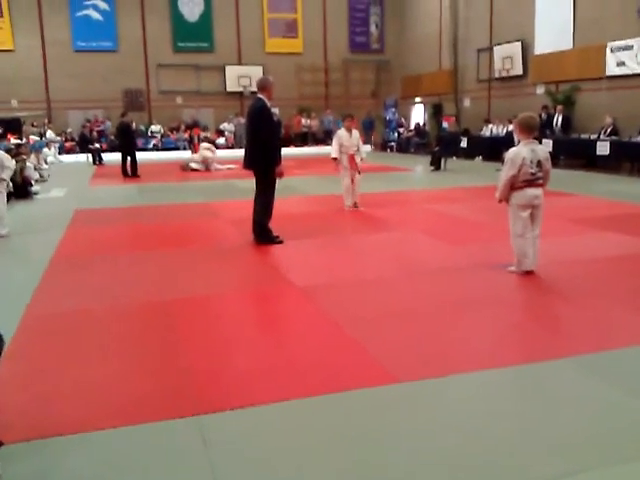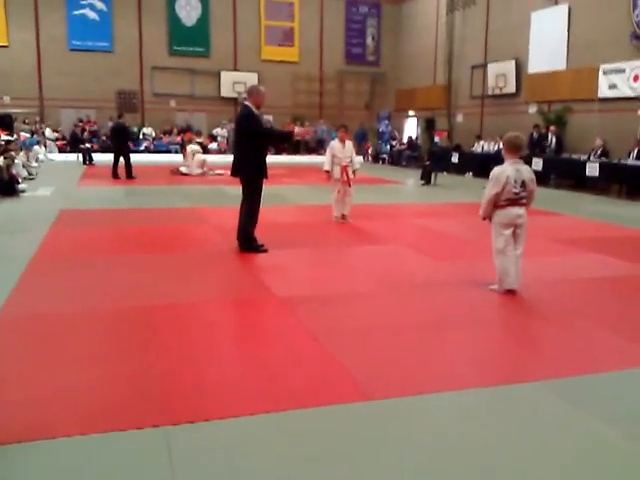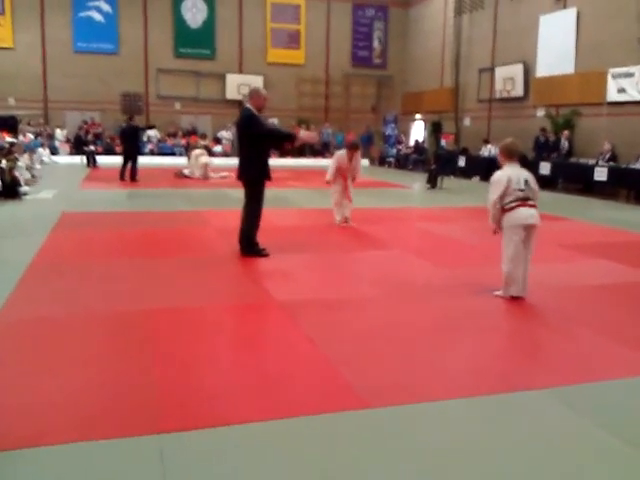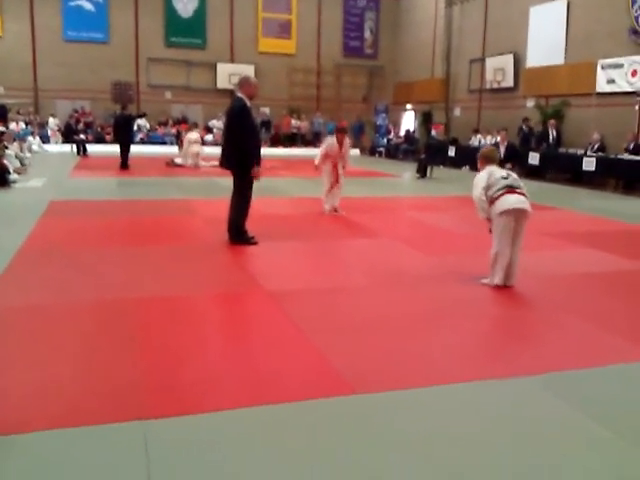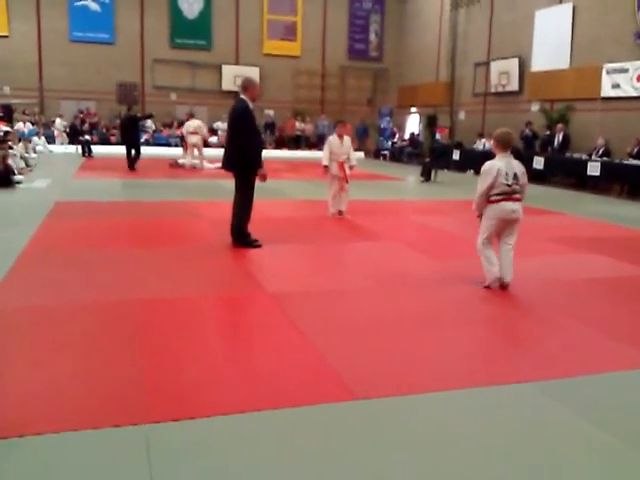
dt=0.4s
person 1, frame 1
left shoulder: (256, 105)
right shoulder: (263, 108)
right elbow: (268, 138)
right wrist: (277, 163)
left hip: (258, 158)
right hip: (265, 161)
left knee: (262, 195)
right knee: (265, 196)
left ankle: (260, 231)
right ankle: (262, 233)
person 1, frame 2
left shoulder: (247, 113)
right shoulder: (248, 115)
left elbow: (262, 134)
right elbow: (266, 132)
left wrist: (289, 134)
right wrist: (292, 134)
left hip: (249, 165)
right hip: (251, 166)
left knee: (249, 202)
right knee: (251, 203)
left ankle: (245, 239)
right ankle: (246, 242)
person 1, frame 3
left shoulder: (249, 116)
right shoulder: (249, 117)
left elbow: (266, 134)
right elbow: (269, 132)
left wrist: (293, 138)
right wrist: (296, 136)
left hip: (252, 168)
right hip: (254, 170)
left knee: (252, 205)
right knee: (253, 206)
left ankle: (247, 243)
right ankle: (248, 245)
person 1, frame 4
left shoulder: (238, 105)
right shoulder: (241, 107)
right elbow: (244, 138)
left wrist: (253, 162)
right wrist: (254, 164)
left hip: (238, 160)
right hip: (242, 162)
left knee: (240, 195)
right knee: (242, 196)
left ankle: (236, 231)
right ankle: (238, 234)
person 1, frame 5
left shoulder: (240, 106)
right shoulder: (243, 109)
right elbow: (248, 141)
left wrist: (255, 164)
right wrist: (258, 166)
left hip: (241, 161)
right hip: (244, 163)
left knee: (242, 197)
right knee: (244, 198)
left ankle: (239, 234)
right ankle: (240, 236)
person 2, frame 1
left shoulder: (515, 152)
right shoulder: (543, 151)
left elbow: (507, 177)
right elbow: (546, 174)
left wrist: (501, 195)
left hip: (519, 196)
right hip: (537, 194)
left knee: (520, 232)
right knee: (534, 231)
left ankle: (523, 265)
right ankle: (530, 264)
person 2, frame 2
left shoulder: (500, 171)
right shoulder: (528, 171)
left elbow: (490, 195)
right elbow: (531, 195)
left wrist: (484, 212)
left hip: (502, 214)
right hip: (520, 214)
left knee: (503, 250)
right knee: (516, 249)
left ankle: (505, 284)
right ankle: (513, 283)
person 2, frame 3
left shoulder: (500, 175)
right shoulder: (527, 174)
left elbow: (494, 201)
right elbow: (534, 196)
left wrist: (495, 222)
left hip: (513, 216)
right hip: (532, 215)
left knee: (512, 255)
right knee: (524, 255)
left ankle: (510, 290)
right ankle: (520, 290)
person 2, frame 4
left shoulder: (482, 175)
right shoulder: (509, 173)
left elbow: (479, 196)
right elbow: (523, 190)
left wrist: (488, 217)
left hip: (504, 205)
right hip: (523, 204)
left knee: (500, 244)
right knee: (514, 246)
left ankle: (496, 279)
right ankle: (508, 279)
person 2, frame 5
left shoulder: (491, 165)
right shoulder: (519, 166)
left elbow: (482, 191)
right elbow: (523, 189)
left wrist: (479, 209)
left hip: (496, 208)
right hip: (515, 209)
left knee: (484, 242)
right knee: (508, 244)
left ankle: (493, 275)
right ankle: (505, 279)
